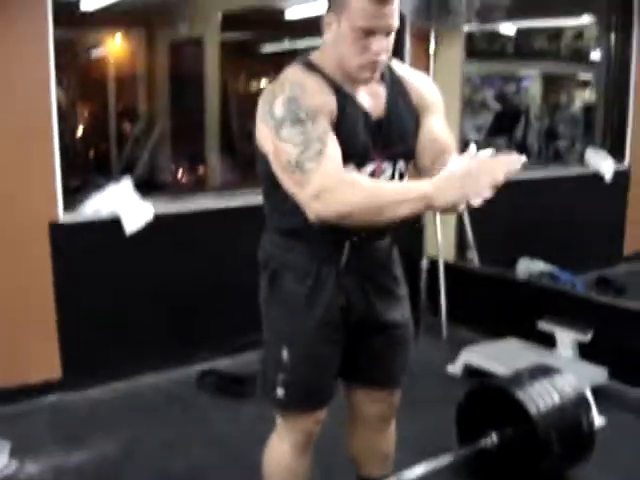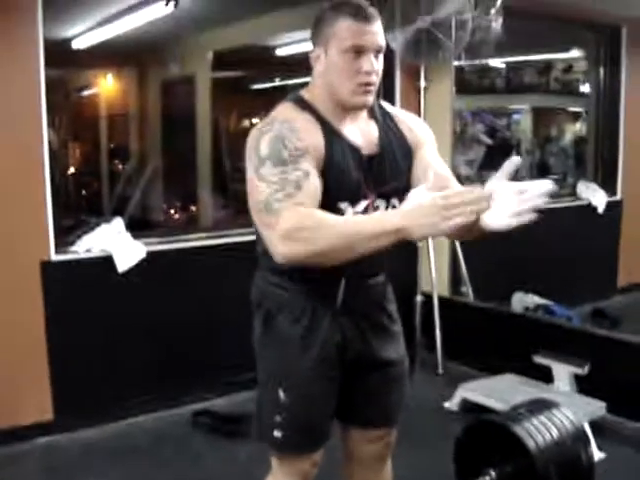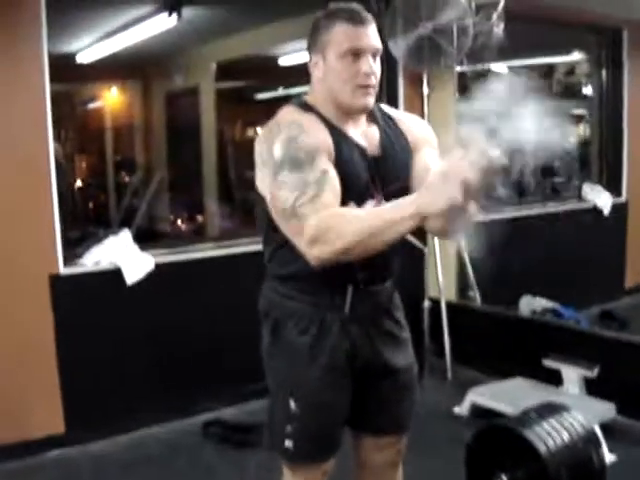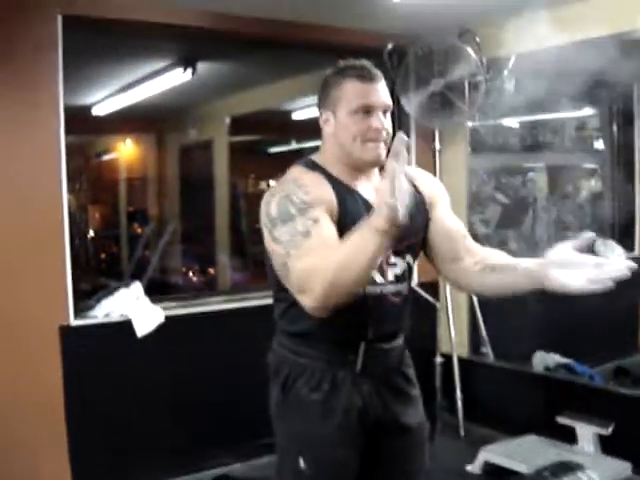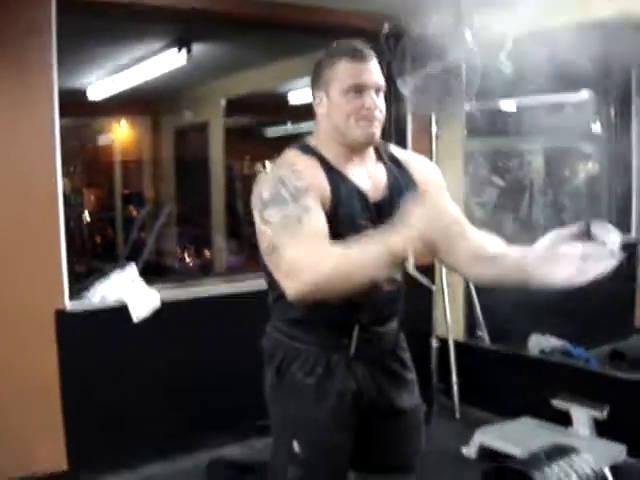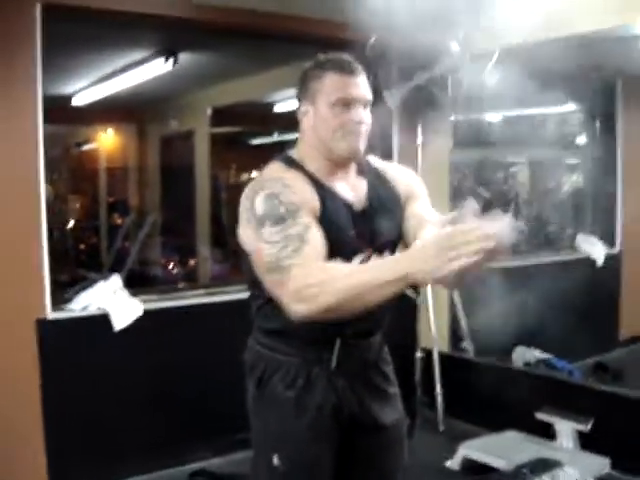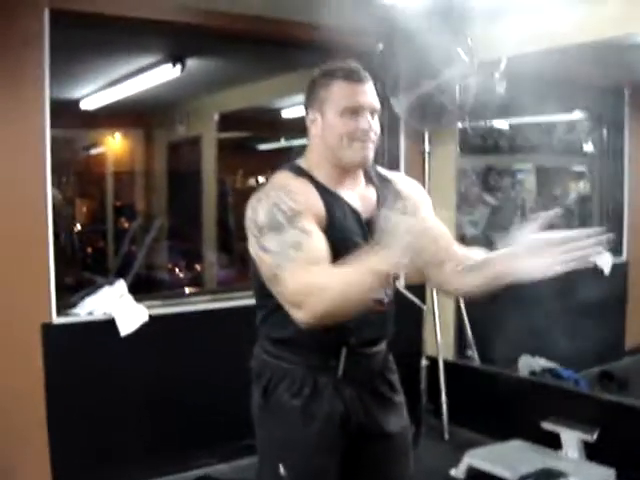
dt=0.3s
person 1, frame 1
left shoulder: (414, 90)
right shoulder: (296, 96)
left elbow: (446, 167)
right elbow: (323, 199)
left wrist: (470, 180)
right wrist: (434, 191)
left hip: (377, 264)
right hip: (306, 275)
left knee: (380, 407)
right knee: (300, 422)
person 1, frame 2
left shoulder: (405, 129)
right shoulder: (285, 131)
left elbow: (446, 202)
right elbow: (291, 239)
left wrist: (480, 211)
right wrist: (403, 222)
left hip: (371, 300)
right hip: (299, 309)
person 1, frame 3
left shoulder: (407, 128)
right shoulder: (293, 137)
left elbow: (438, 219)
right elbow: (323, 240)
left wrist: (453, 197)
right wrist: (427, 201)
left hip: (380, 308)
right hip: (308, 317)
person 1, frame 4
left shoulder: (424, 184)
right shoulder: (299, 192)
left elbow: (465, 263)
right elbow: (315, 292)
left wrist: (542, 272)
right wrist: (385, 218)
left hip: (389, 364)
right hip: (318, 374)
person 1, frame 5
left shoulder: (411, 168)
right shoulder: (292, 177)
left elbow: (465, 248)
right elbow: (302, 278)
left wrist: (530, 264)
right wrist: (398, 241)
left hip: (384, 350)
right hip: (311, 360)
person 1, frame 6
left shoulder: (396, 181)
right shoulder: (275, 195)
left elbow: (429, 258)
right elbow: (308, 296)
left wrist: (463, 251)
right wrist: (415, 264)
left hip: (368, 365)
right hip: (295, 372)
person 1, frame 7
left shoulder: (401, 190)
right shoulder: (283, 198)
left elbow: (453, 267)
right elbow: (308, 302)
left wrist: (511, 262)
right wrist: (391, 258)
left hip: (373, 374)
right hip: (299, 382)
